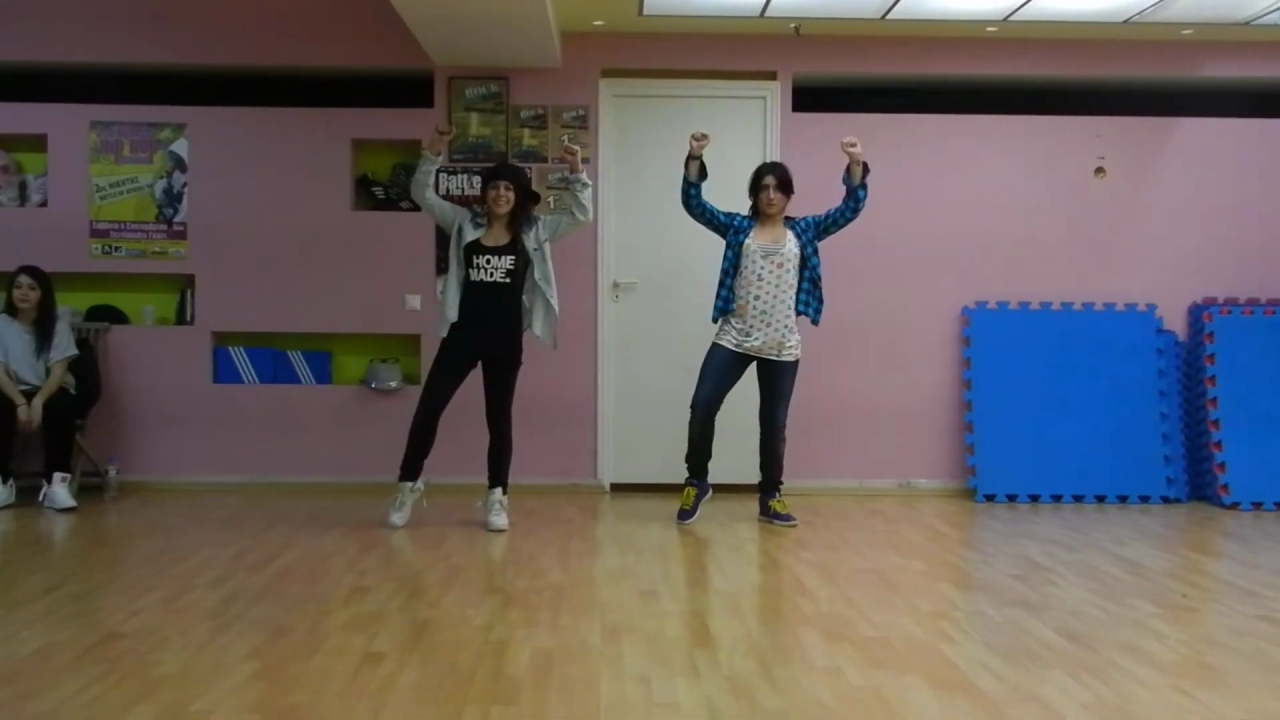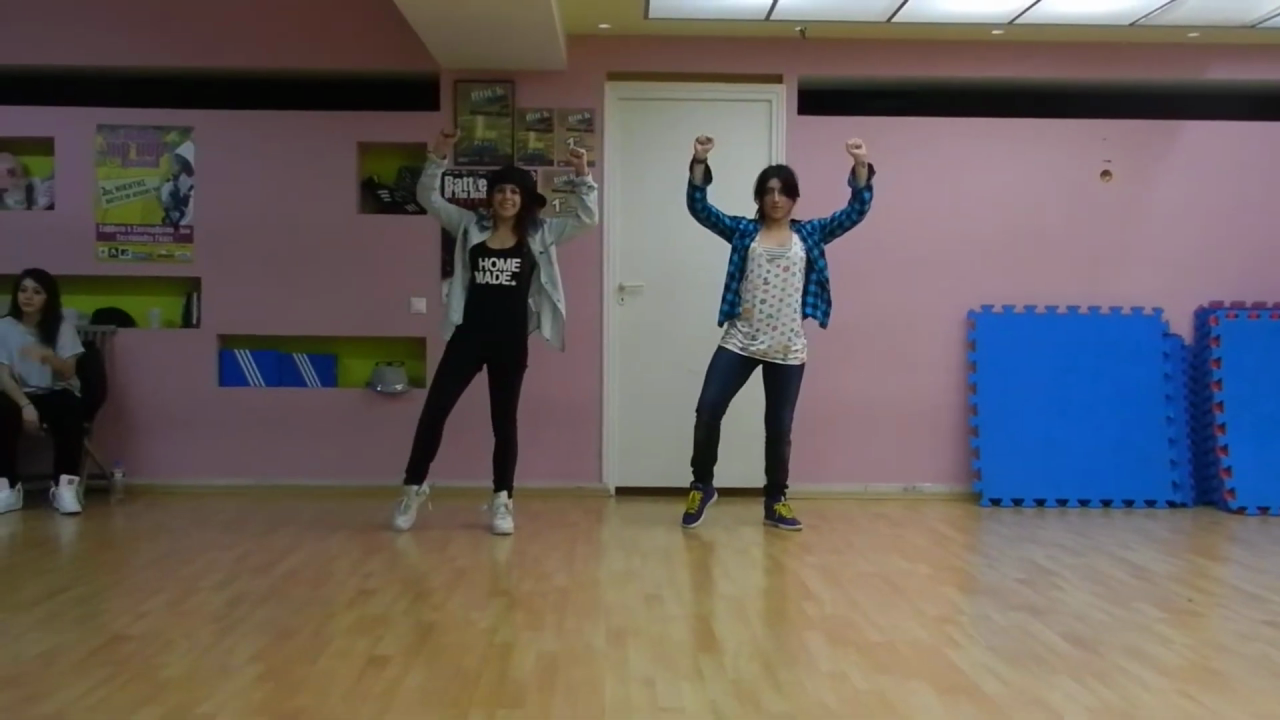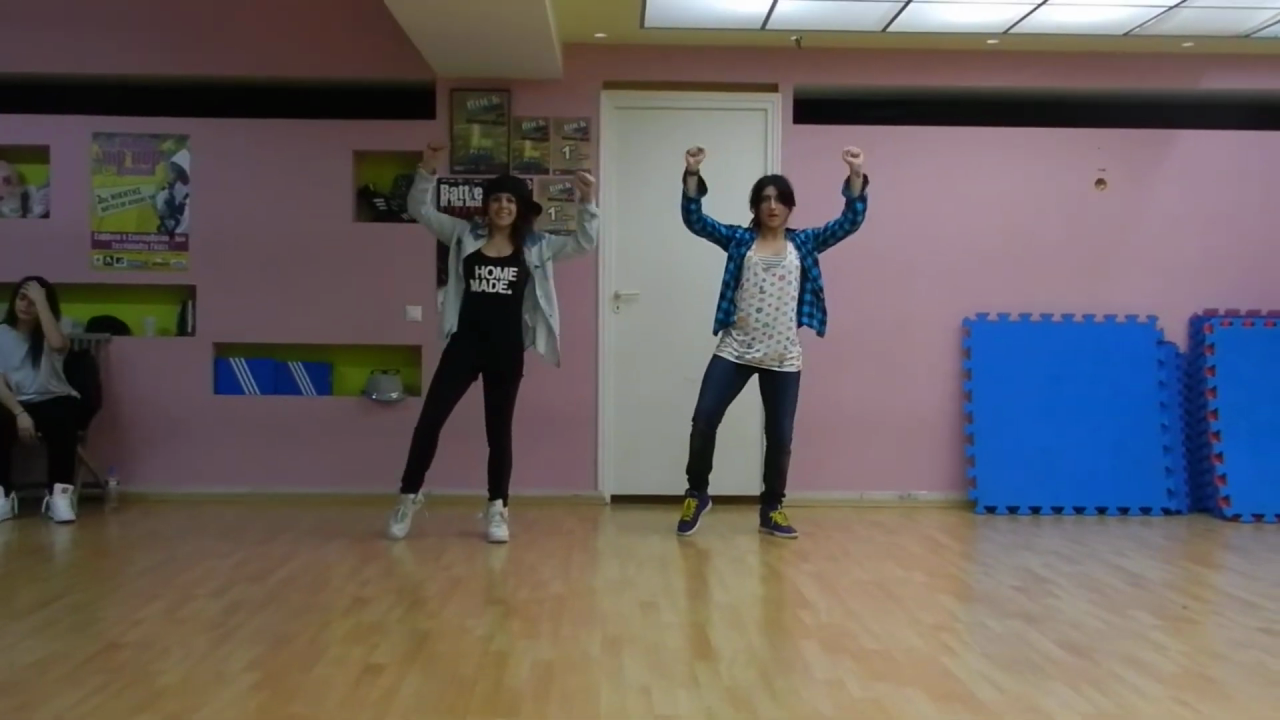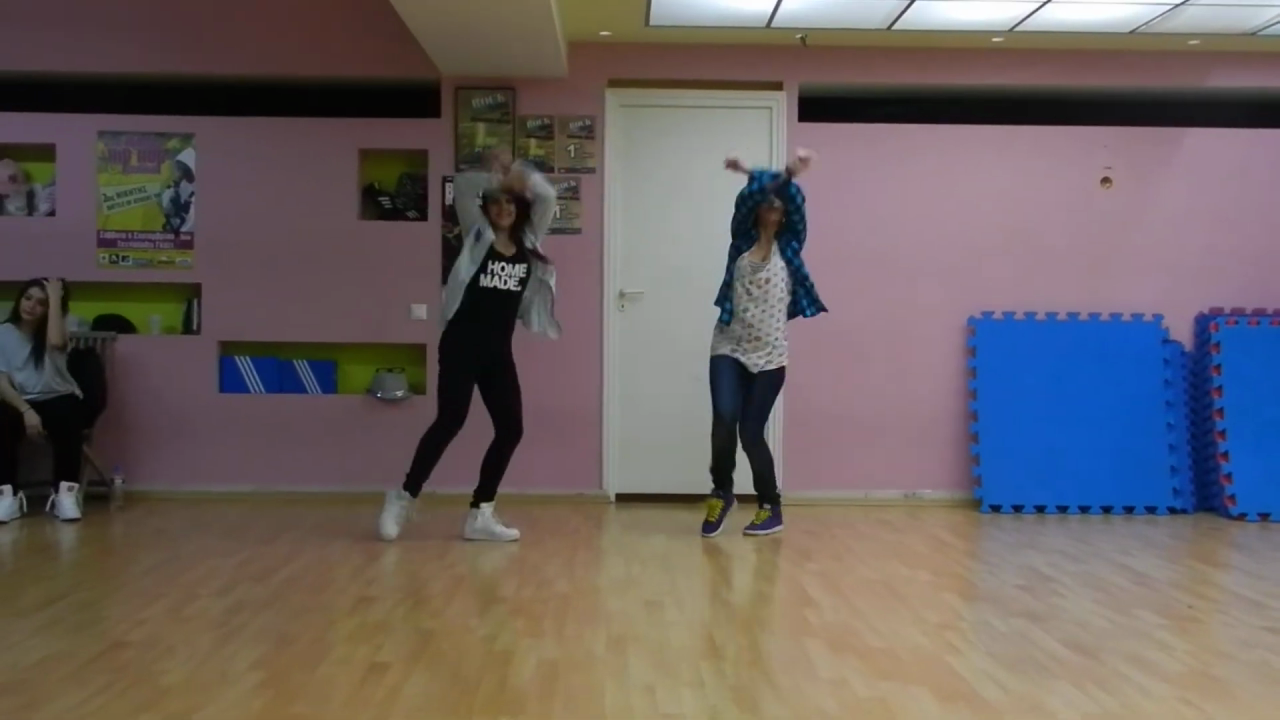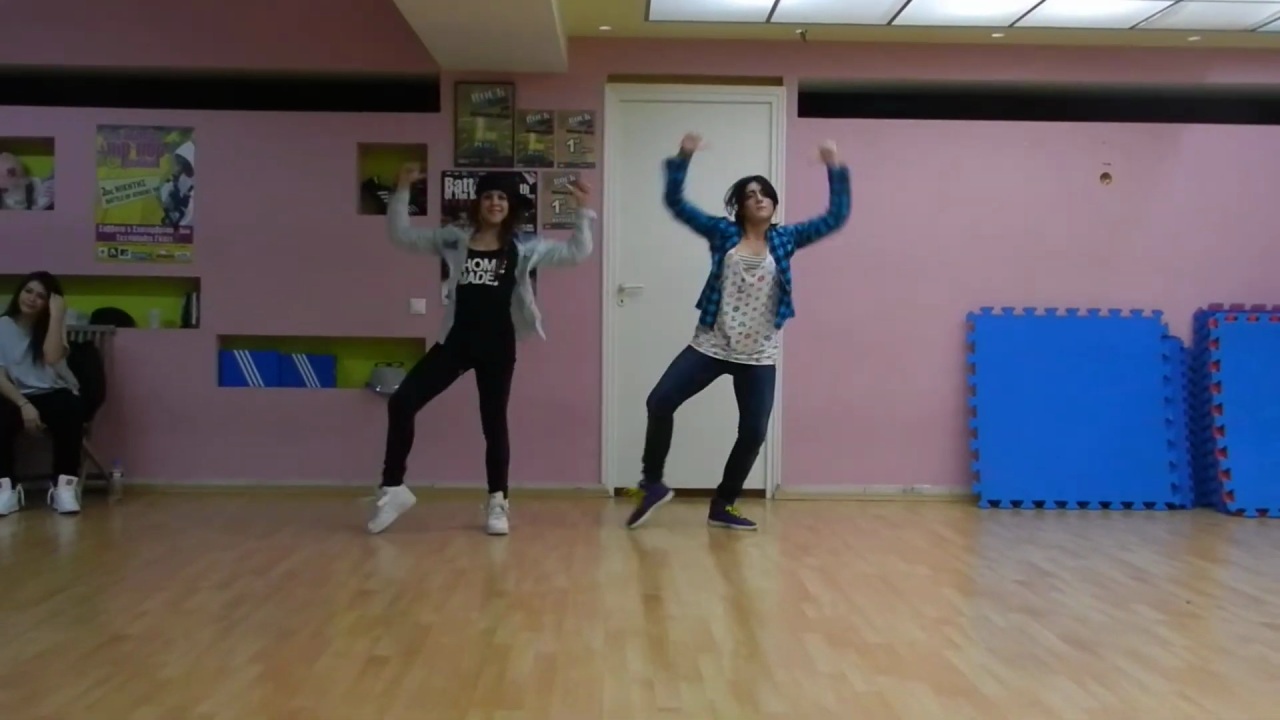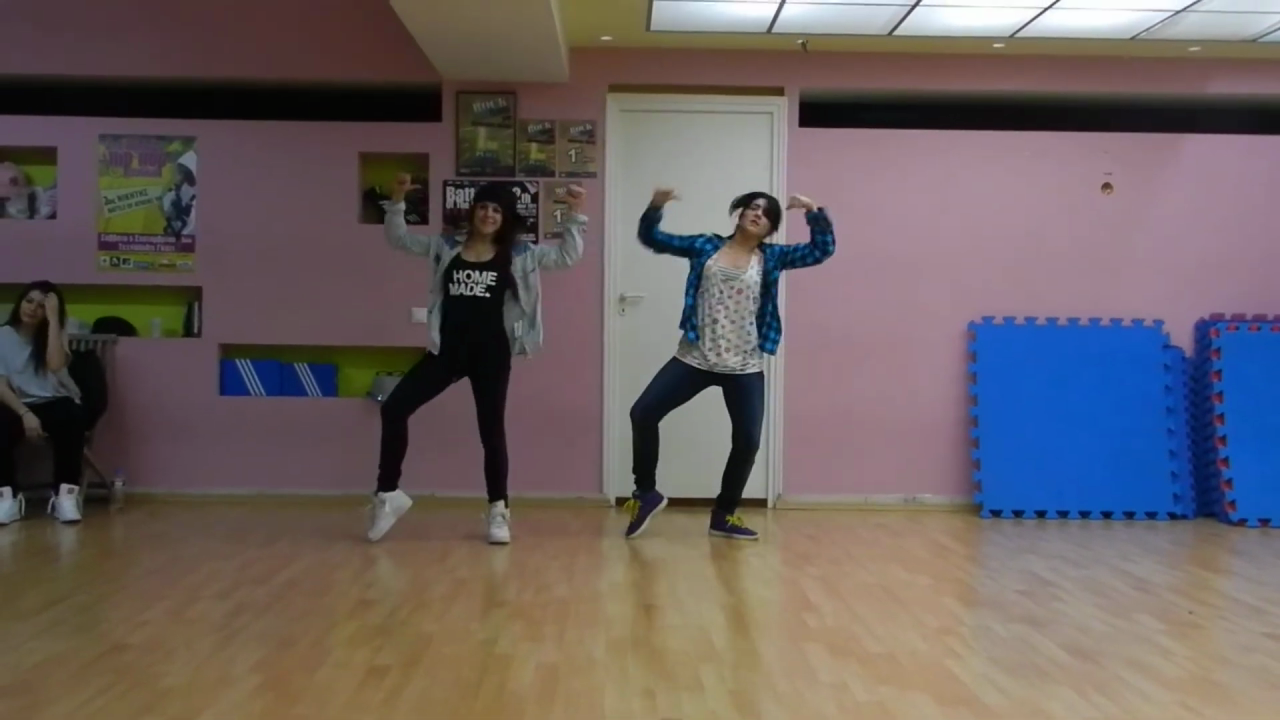
dt=0.3s
person 1, frame 1
left shoulder: (534, 231)
right shoulder: (464, 223)
left elbow: (581, 214)
right elbow: (423, 194)
left wrist: (577, 173)
right wrist: (432, 155)
left hip: (505, 337)
right hip: (464, 332)
left knee: (499, 418)
right knee: (428, 408)
left ankle: (497, 499)
right ankle: (408, 486)
person 1, frame 2
left shoulder: (539, 234)
right shoulder: (471, 226)
left elbow: (586, 217)
right elbow: (429, 198)
left wrist: (582, 176)
right wrist: (438, 158)
left hip: (511, 341)
right hip: (469, 335)
left knee: (504, 421)
right knee: (434, 411)
left ankle: (502, 502)
right ankle: (413, 489)
person 1, frame 3
left shoulder: (536, 246)
right shoulder: (465, 235)
left elbow: (585, 242)
right elbow: (421, 210)
left wrist: (587, 200)
right wrist: (427, 171)
left hip: (506, 351)
right hip: (465, 345)
left knee: (499, 431)
right knee: (430, 420)
left ankle: (497, 510)
right ankle: (408, 497)
person 1, frame 4
left shoulder: (529, 240)
right shoulder: (477, 232)
left elbow: (548, 198)
right elbow: (461, 188)
left wrist: (523, 177)
right wrist: (496, 176)
left hip: (498, 351)
right hip: (461, 342)
left knee: (511, 429)
right knee: (450, 422)
left ankle: (481, 514)
right ankle: (403, 497)
person 1, frame 5
left shoulder: (525, 245)
right shoulder: (454, 239)
left elbow: (576, 252)
right elbow: (403, 235)
left wrist: (584, 210)
right wrist: (403, 191)
left hip: (498, 345)
right hip: (457, 341)
left knee: (494, 427)
right knee: (401, 404)
left ankle: (497, 503)
right ankle: (393, 489)
person 1, frame 6
left shoulder: (518, 253)
right shoulder: (446, 245)
left elbow: (568, 257)
right elbow: (399, 239)
left wrist: (575, 216)
right wrist: (397, 201)
left hip: (490, 351)
right hip: (447, 349)
left knee: (491, 431)
right knee: (394, 409)
left ankle: (498, 512)
right ankle: (388, 496)
person 2, frame 1
left shoulder: (804, 231)
right shoulder: (738, 227)
left elbow: (850, 209)
right elbow: (693, 204)
left wrist: (856, 164)
right wrist: (695, 158)
left hip: (782, 345)
right hip: (735, 338)
left knee: (774, 423)
right knee: (702, 406)
left ankle: (770, 498)
right ankle: (697, 483)
person 2, frame 2
left shoulder: (809, 234)
right shoulder: (743, 231)
left elbow: (856, 211)
right elbow: (699, 208)
left wrist: (861, 166)
right wrist: (699, 162)
left hip: (788, 348)
right hip: (740, 342)
left knee: (780, 427)
right knee: (708, 410)
left ankle: (776, 502)
right ankle: (702, 487)
person 2, frame 3
left shoulder: (804, 243)
right shoulder: (739, 240)
left elbow: (850, 221)
right elbow: (694, 219)
left wrist: (856, 175)
right wrist: (692, 173)
left hip: (783, 357)
right hip: (736, 350)
left knee: (780, 435)
right knee: (704, 419)
left ankle: (771, 509)
right ankle: (697, 494)
person 2, frame 4
left shoulder: (791, 241)
right shoulder: (743, 237)
left elbow: (795, 199)
right elbow: (750, 196)
right wrist: (786, 174)
left hip: (769, 357)
right hip: (728, 349)
left knee: (751, 432)
right knee: (725, 417)
left ankle: (770, 505)
right ankle: (721, 494)
person 2, frame 5
left shoulder: (785, 239)
right shoulder: (723, 234)
left elbow: (835, 217)
right elbow: (676, 203)
left wrist: (835, 169)
right wrist: (682, 158)
left hip: (758, 356)
right hip: (711, 346)
left knee: (753, 434)
right knee: (659, 403)
left ankle: (723, 504)
right ankle: (652, 485)
person 2, frame 6
left shoulder: (771, 257)
right shoulder: (706, 246)
left elbow: (822, 250)
right elbow: (654, 240)
left wrist: (813, 213)
right wrist: (654, 210)
left hip: (744, 366)
right hip: (694, 358)
left knee: (747, 442)
right knee: (643, 413)
left ankle: (723, 514)
right ankle: (646, 494)
person 3, frame 1
left shoulder: (57, 325)
left elbow: (58, 372)
left wrist: (38, 401)
right wrist: (20, 403)
left hip: (50, 391)
left knee: (62, 409)
left ankle: (56, 484)
person 3, frame 2
left shoulder: (62, 327)
left elbow: (69, 371)
left wrist: (47, 355)
right wrist: (25, 405)
left hip: (55, 394)
left knee: (70, 411)
left ankle: (65, 487)
person 3, frame 3
left shoulder: (51, 329)
left elbow: (57, 344)
left wrist: (40, 301)
left hip: (51, 401)
left knee: (65, 418)
left ankle: (60, 495)
person 3, frame 4
left shoulder: (50, 332)
left elbow: (56, 342)
left wrist: (56, 299)
right wrist: (26, 411)
left hip: (56, 399)
left knee: (70, 415)
left ankle: (65, 493)
person 3, frame 5
left shoulder: (53, 326)
left elbow: (52, 357)
left wrist: (56, 314)
right wrist: (24, 405)
left hip: (54, 394)
left knee: (70, 410)
left ankle: (65, 486)
person 3, frame 6
left shoulder: (56, 334)
left elbow: (56, 365)
left wrist: (53, 318)
right wrist: (25, 414)
left hip: (55, 403)
left knee: (72, 417)
left ankle: (66, 495)
